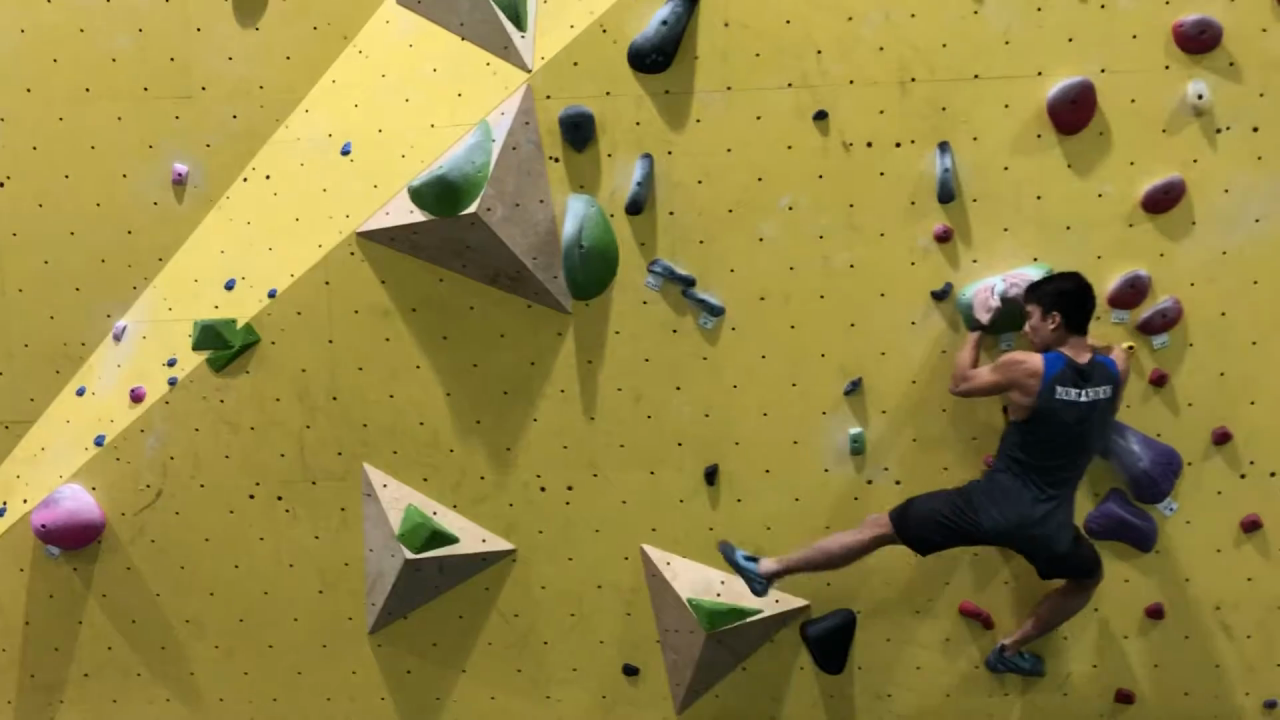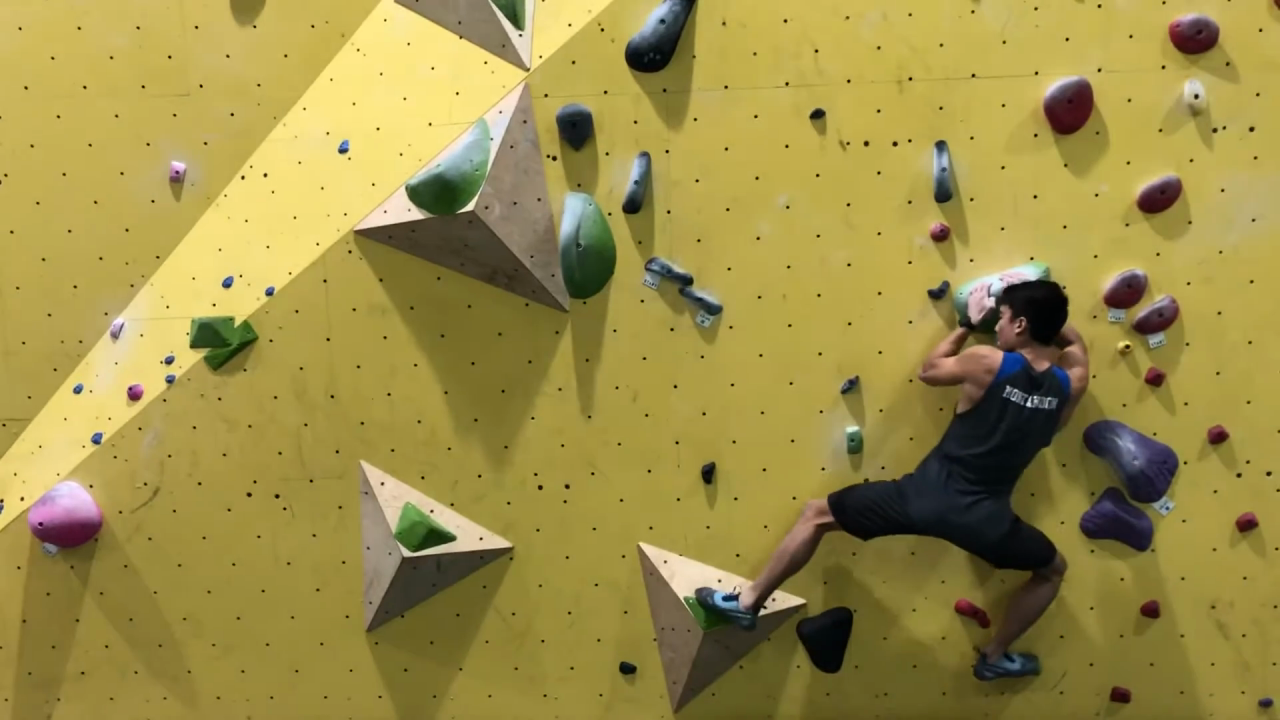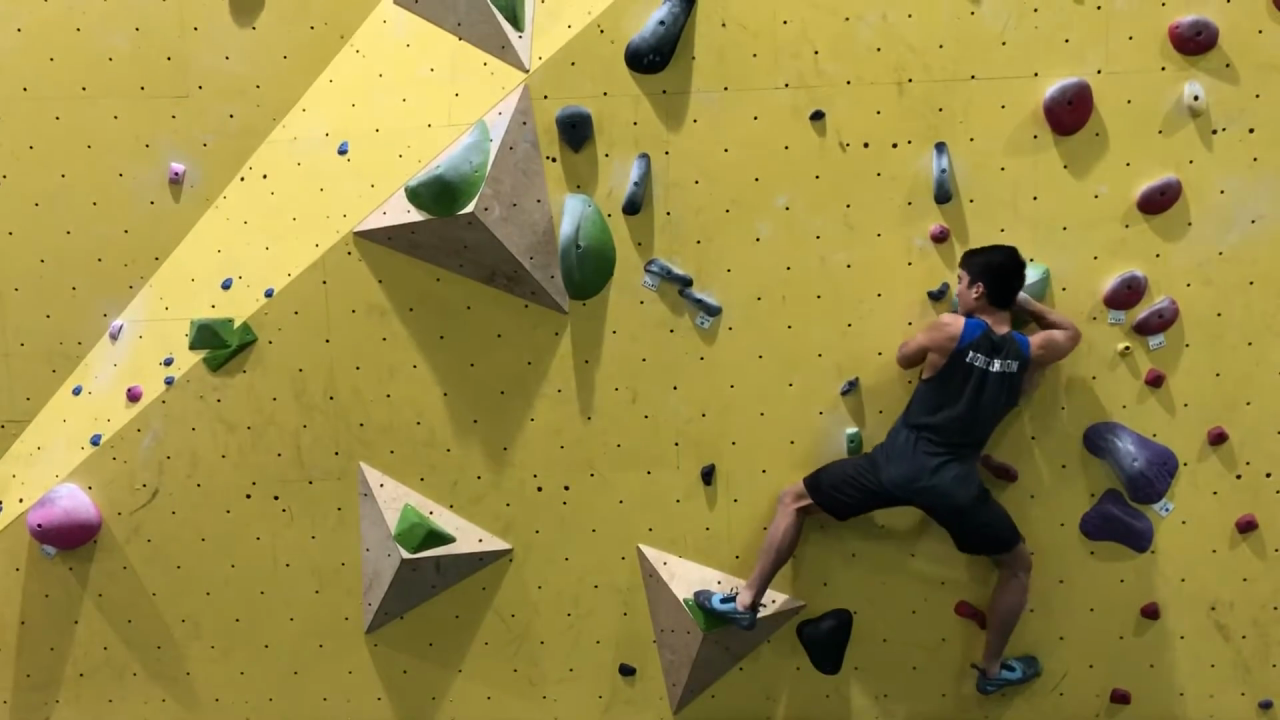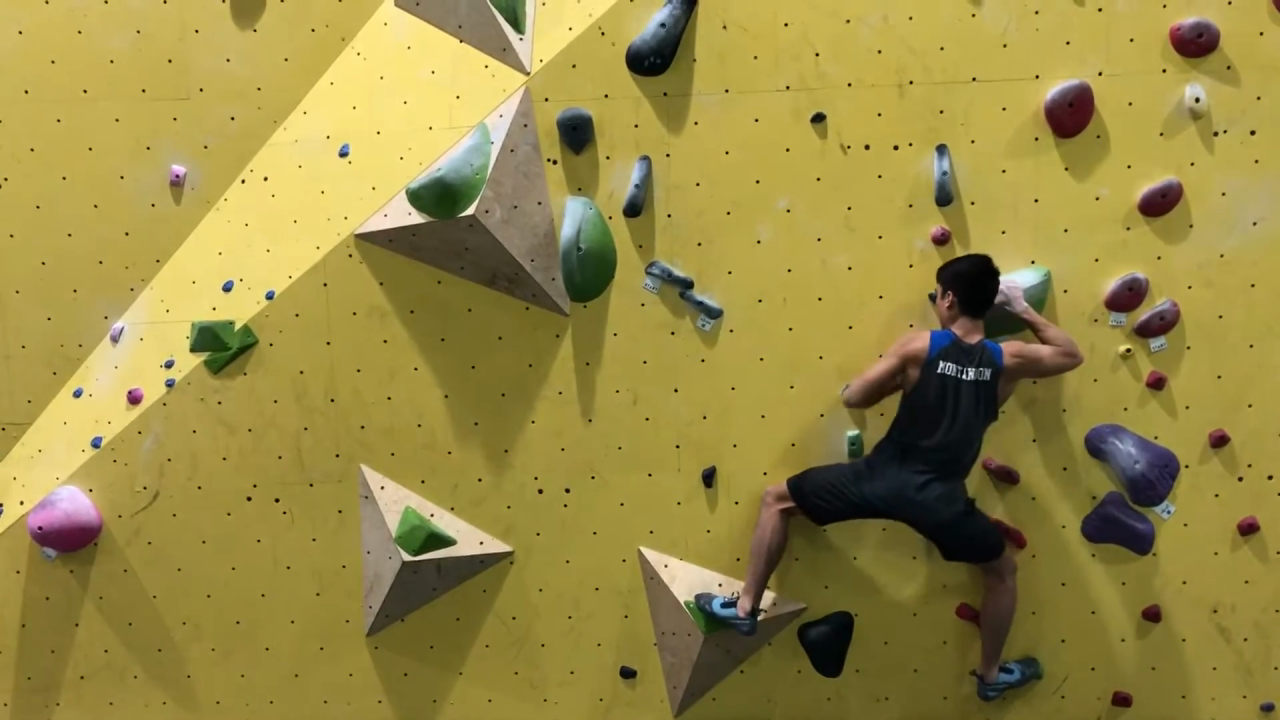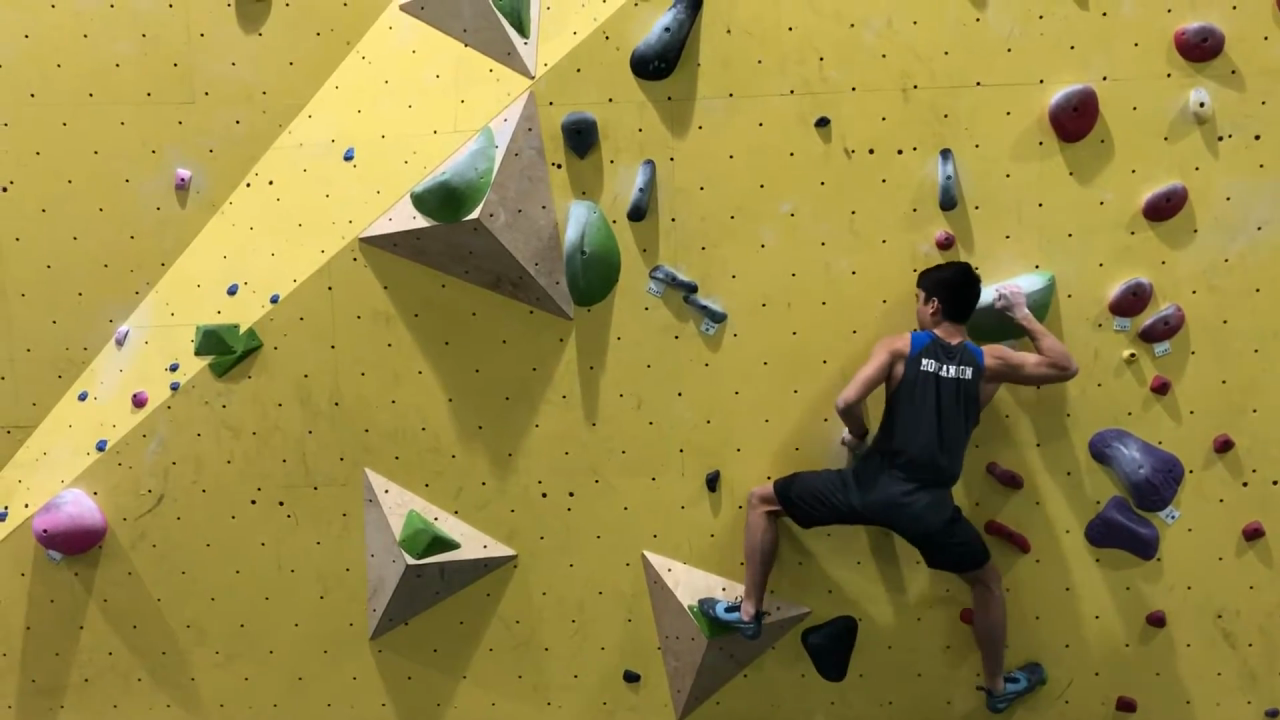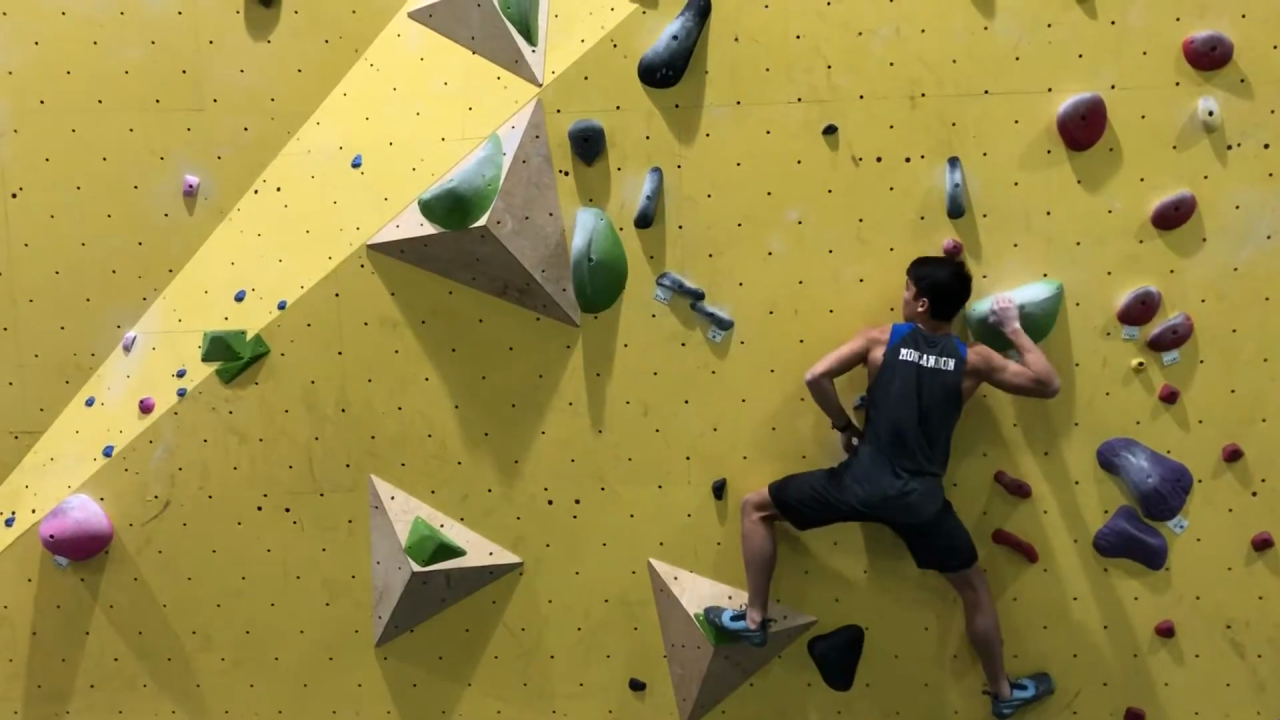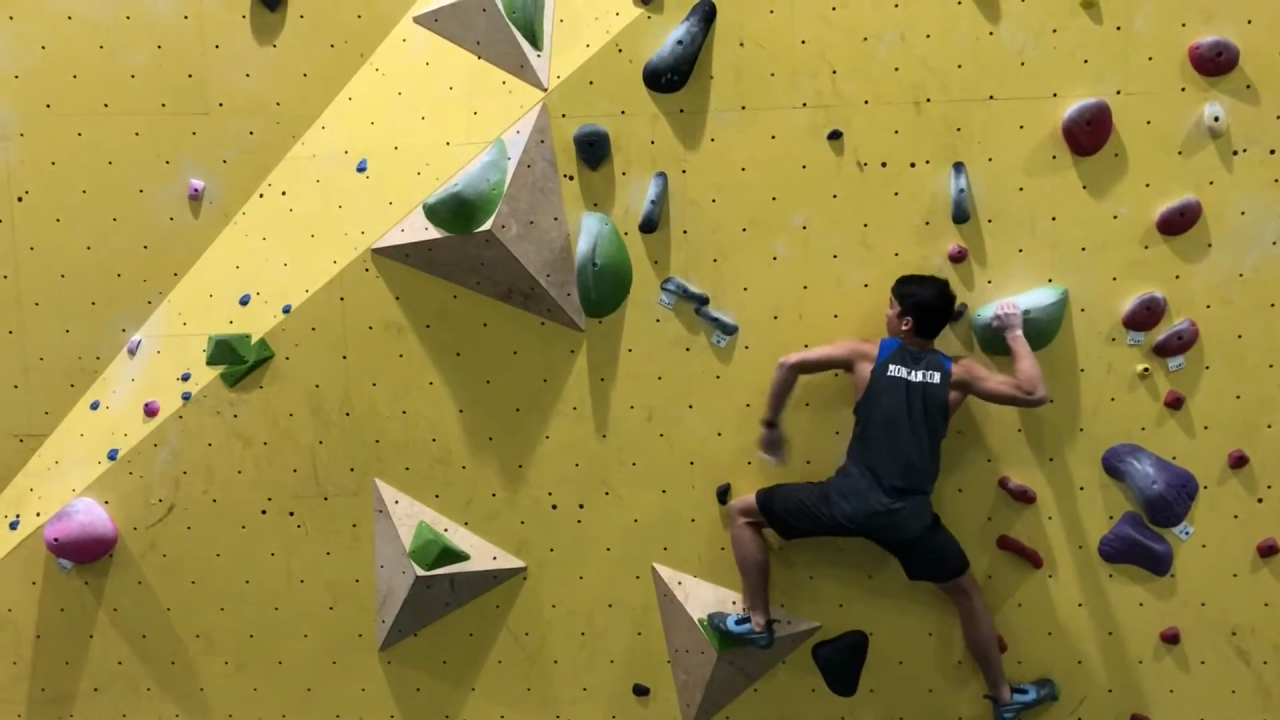
dt=0.4s
person 1, frame 1
left shoulder: (1027, 367)
right shoulder: (1116, 368)
left elbow: (960, 383)
left wrist: (978, 327)
right wrist: (1051, 298)
left hip: (994, 503)
right hip: (1051, 524)
left knee: (874, 529)
right knee: (1088, 577)
left ankle: (768, 569)
right ankle: (1011, 650)
person 1, frame 2
left shoulder: (987, 363)
right shoulder: (1072, 384)
left elbow: (928, 370)
right elbow: (1076, 345)
left wrist: (967, 323)
right wrist: (1042, 307)
left hip: (928, 494)
right hip: (985, 516)
left knee: (816, 514)
right knee: (1053, 571)
left ankle: (749, 601)
right ankle: (995, 657)
person 1, frame 3
left shoulder: (951, 329)
right shoulder: (1032, 352)
left elbow: (904, 357)
right elbow: (1071, 332)
right wrist: (1023, 300)
left hip: (897, 463)
right hip: (955, 482)
left knee: (793, 499)
right knee: (1018, 565)
left ankle: (746, 601)
right ankle: (993, 668)
person 1, frame 4
left shoulder: (919, 345)
right shoulder: (1008, 360)
left elbow: (853, 396)
right elbow: (1072, 355)
right wrist: (1024, 310)
left hip: (884, 477)
right hip: (941, 496)
left knee: (776, 500)
right knee: (1003, 571)
left ankle: (746, 606)
right ankle: (991, 674)
person 1, frame 5
left shoulder: (901, 347)
right shoulder: (990, 362)
left elbow: (847, 402)
right elbow: (1065, 367)
left wrist: (859, 437)
right wrist: (1024, 316)
left hip: (873, 484)
right hip: (929, 505)
left knee: (761, 500)
right knee: (988, 581)
left ankle: (748, 610)
right ankle: (997, 685)
person 1, frame 6
left shoulder: (880, 339)
right shoulder: (973, 359)
left elbow: (815, 377)
right elbow: (1049, 385)
left wrist: (846, 427)
right wrist: (1014, 327)
left hip: (862, 481)
right hip: (920, 497)
left knee: (755, 507)
right knee: (974, 588)
left ankle: (754, 618)
person 1, frame 7
left shoulder: (866, 354)
right shoulder: (958, 373)
left elbow: (790, 363)
right elbow: (1034, 393)
left wrist: (770, 425)
right wrist: (1015, 334)
left hip: (849, 498)
right hip: (908, 514)
left knee: (742, 512)
right knee: (968, 596)
left ankle: (756, 621)
